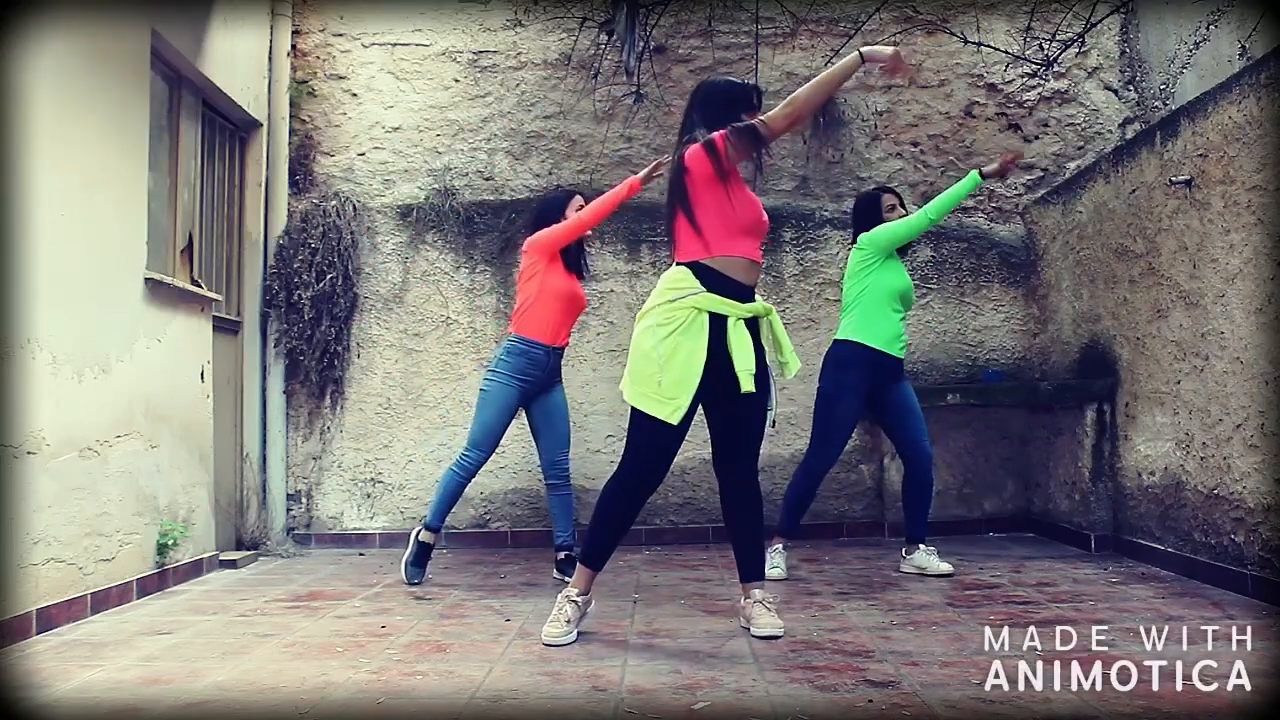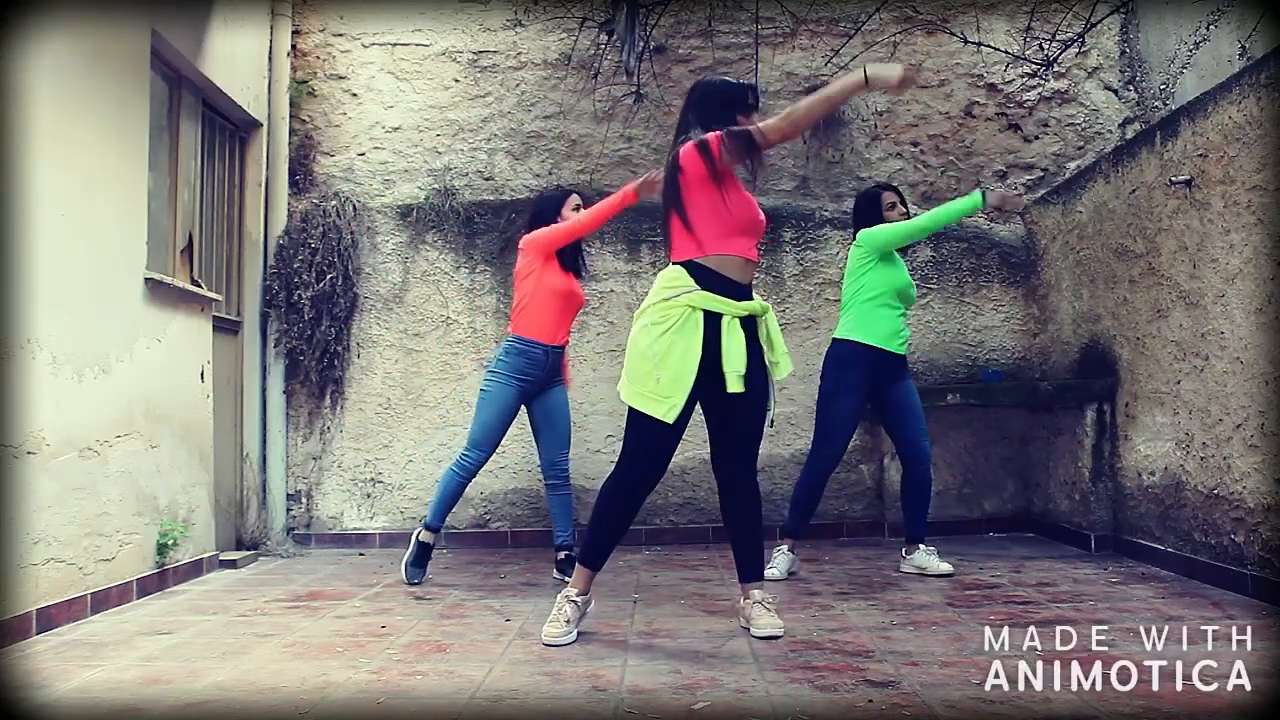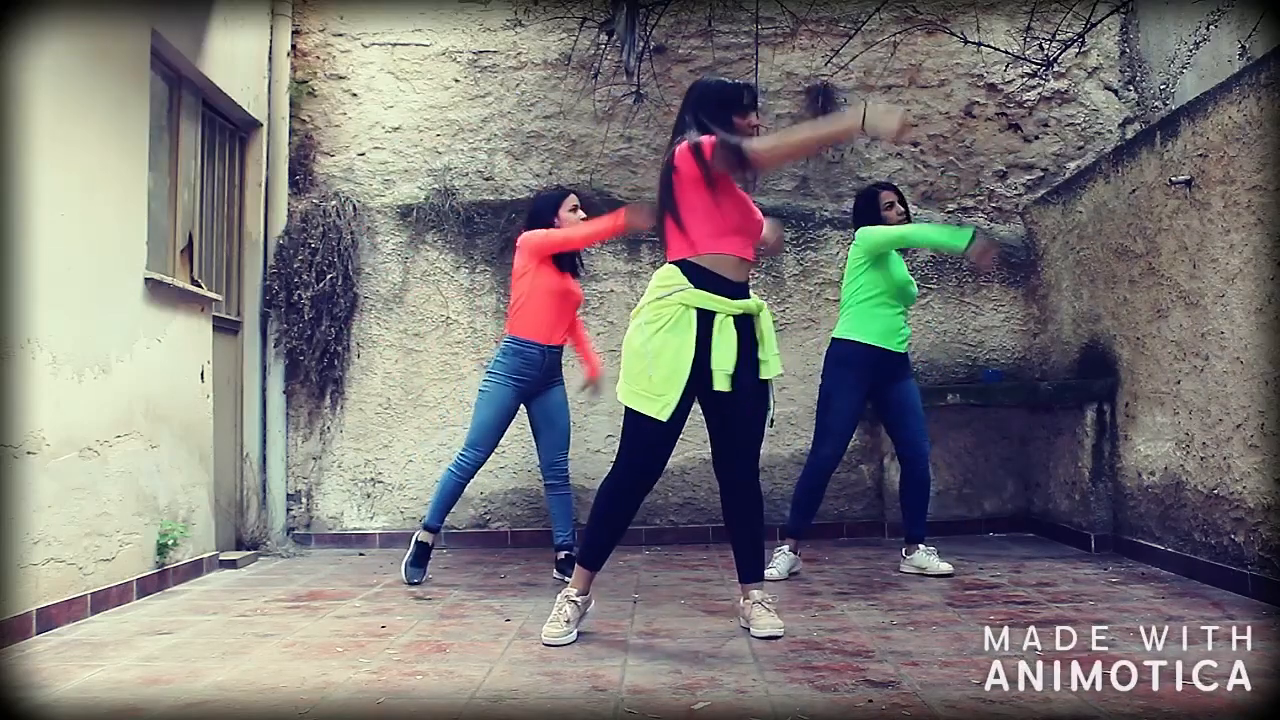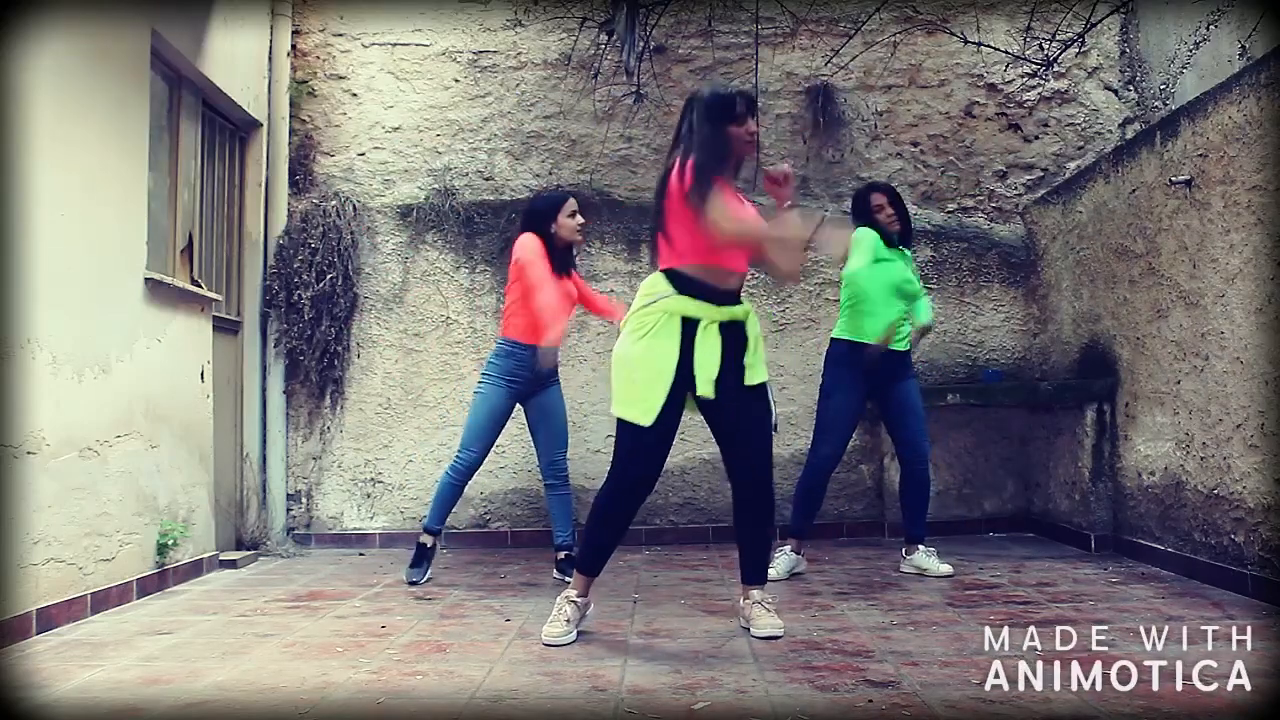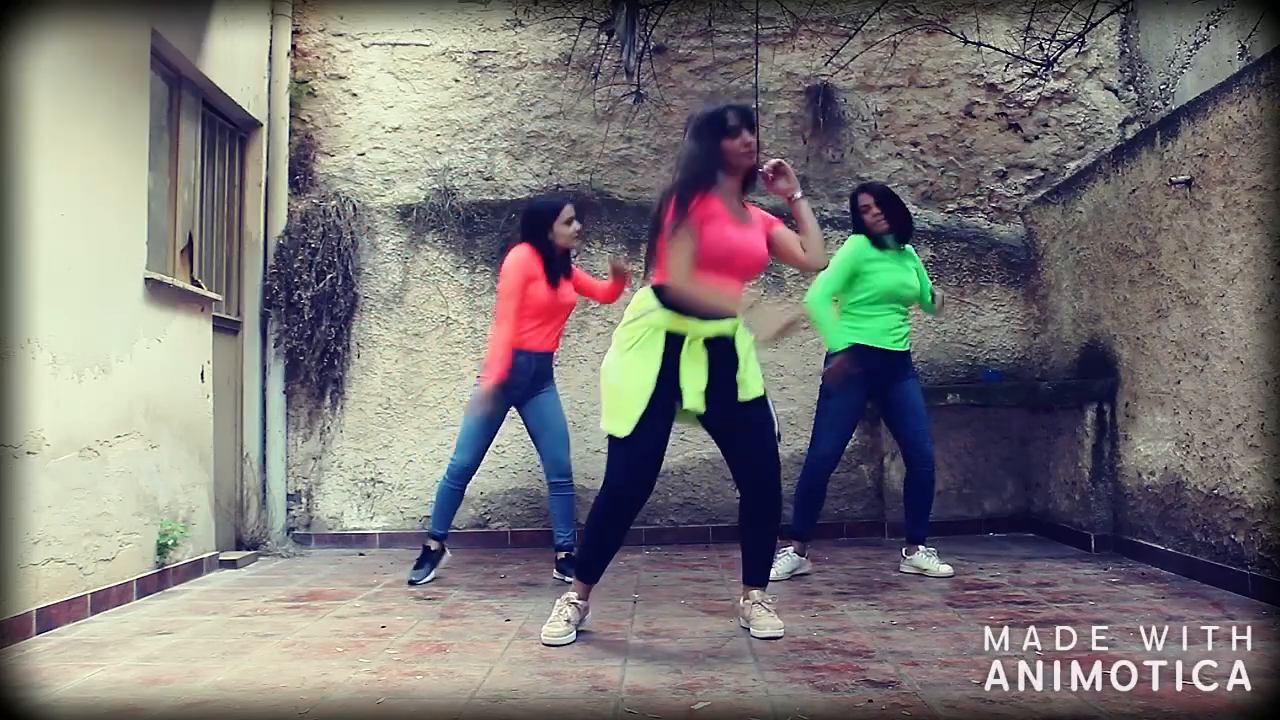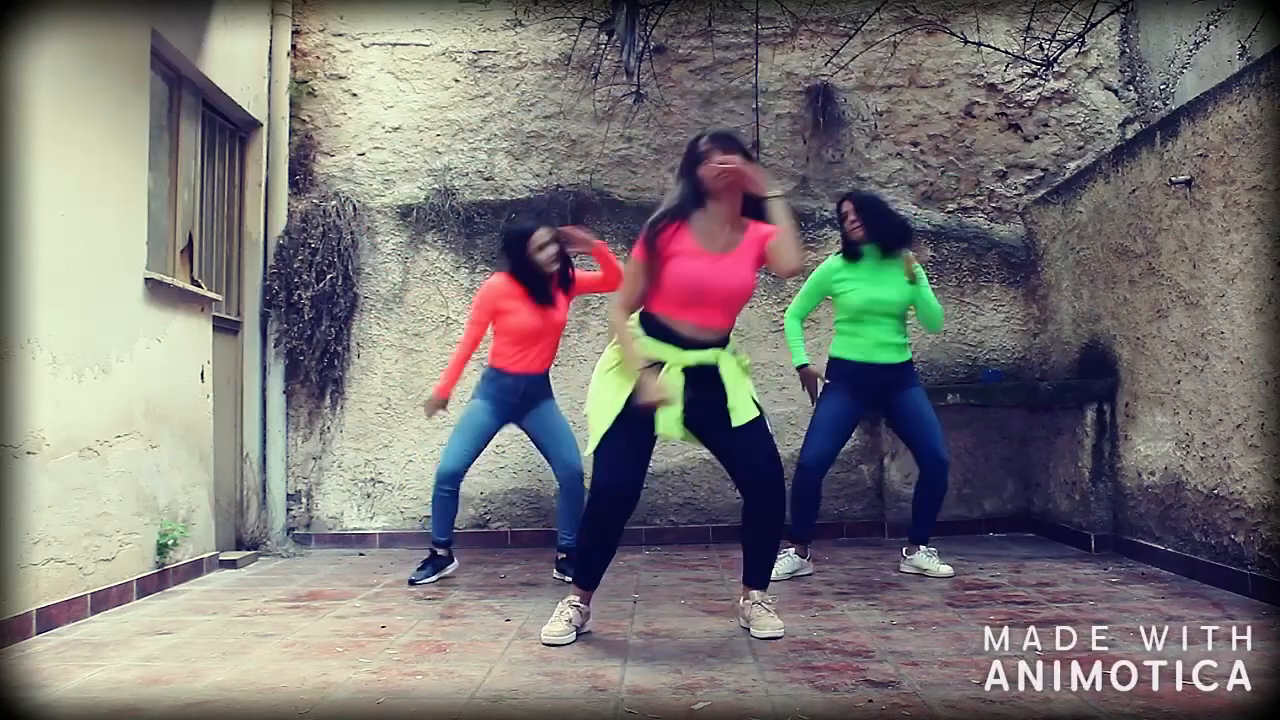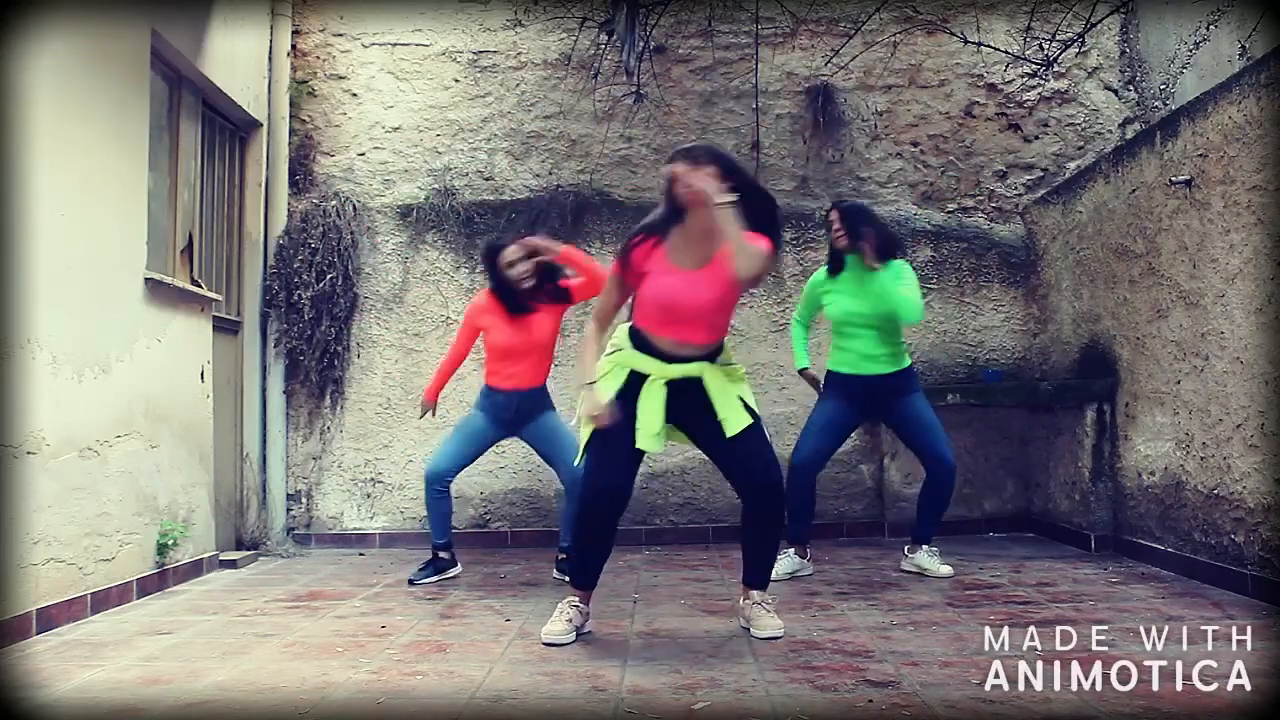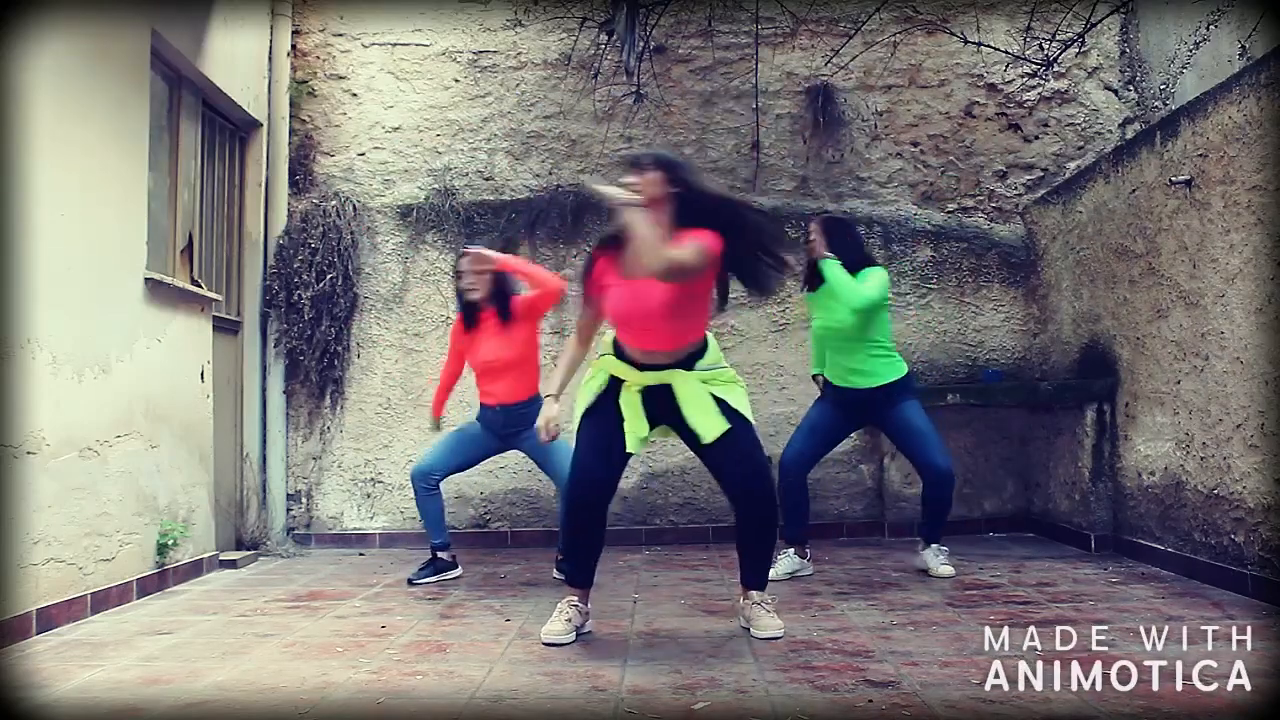
dt=0.1s
person 1, frame 1
left shoulder: (723, 177)
right shoulder: (703, 153)
right elbow: (789, 113)
right wrist: (862, 55)
left hip: (737, 325)
right hip: (690, 320)
left knee: (740, 467)
right knee: (643, 466)
left ankle: (753, 594)
right ankle: (577, 594)
person 1, frame 2
left shoulder: (721, 176)
right shoulder: (698, 153)
right elbow: (786, 125)
right wrist: (867, 76)
left hip: (735, 325)
right hip: (688, 319)
left knee: (738, 468)
right knee: (640, 465)
left ankle: (753, 595)
right ankle: (577, 593)
person 1, frame 3
left shoulder: (724, 177)
right shoulder: (695, 153)
right elbow: (776, 148)
left wrist: (760, 234)
right wrist: (864, 120)
left hip: (737, 326)
right hip: (684, 318)
left knee: (739, 467)
right knee: (637, 466)
left ankle: (752, 594)
right ankle: (576, 592)
person 1, frame 4
left shoulder: (739, 201)
right shoulder: (692, 172)
left elbow: (786, 267)
right elbow: (724, 234)
left wrist: (785, 204)
right wrist: (808, 234)
left hip: (726, 334)
right hip: (672, 329)
left knee: (754, 470)
right knee: (635, 473)
left ankle: (755, 595)
right ankle: (576, 596)
person 1, frame 5
left shoulder: (760, 218)
right shoulder: (690, 195)
left elbow: (813, 260)
right elbow: (680, 277)
left wrist: (794, 194)
left hip: (723, 352)
right hip: (664, 343)
left knee: (762, 475)
right knee: (628, 481)
left ankle: (754, 595)
right ankle: (576, 598)
person 1, frame 6
left shoulder: (759, 234)
right shoulder: (667, 227)
left elbow: (790, 266)
right elbow: (620, 310)
left wrist: (771, 199)
right wrist: (644, 374)
left hip: (711, 374)
right hip: (646, 366)
left knee: (766, 481)
right knee: (613, 491)
left ankle: (754, 596)
right ankle: (578, 601)
person 1, frame 7
left shoulder: (747, 240)
right shoulder: (644, 241)
left elbow: (748, 273)
right elbow: (600, 319)
left wrist: (723, 204)
right wrist: (593, 383)
left hip: (706, 382)
right hip: (639, 379)
left knee: (764, 485)
right knee: (600, 492)
left ankle: (755, 596)
right ankle: (577, 602)
person 1, frame 8
left shoulder: (701, 240)
right shoulder: (608, 254)
left elbow: (658, 264)
right elbow: (583, 335)
left wrist: (628, 207)
right wrist: (553, 396)
left hip: (694, 383)
right hip: (624, 384)
left knee: (754, 487)
right knee: (583, 491)
left ankle: (754, 597)
right ankle: (576, 602)
person 2, frame 1
left shoulder: (892, 259)
right shoulder: (870, 241)
right elbow: (927, 215)
right wrist: (981, 175)
left hip: (889, 369)
right hip: (850, 362)
left knee: (919, 455)
right knee: (821, 457)
left ankle: (915, 549)
right ankle: (779, 544)
person 2, frame 2
left shoulder: (893, 258)
right shoulder: (869, 239)
right elbow: (924, 223)
right wrist: (982, 198)
left hip: (893, 367)
right hip: (851, 360)
left knee: (918, 457)
right knee: (823, 458)
left ankle: (914, 550)
right ankle: (787, 547)
person 2, frame 3
left shoulder: (897, 255)
right shoulder: (868, 237)
right elbow: (913, 233)
right wrist: (968, 241)
left hip: (895, 364)
right hip: (852, 357)
left knee: (916, 456)
right knee: (824, 456)
left ankle: (914, 549)
right ankle: (789, 546)
person 2, frame 4
left shoulder: (903, 256)
right shoulder: (865, 239)
left elbow: (919, 297)
right elbow: (858, 273)
left wrist: (922, 319)
right wrist: (880, 325)
left hip: (896, 365)
right hip: (851, 358)
left knee: (917, 457)
right knee: (824, 457)
left ankle: (915, 550)
right ankle: (793, 548)
person 2, frame 5
left shoulder: (907, 252)
right shoulder: (856, 247)
left elbow: (925, 301)
right elbow: (818, 294)
left wrist: (932, 298)
right wrist: (837, 346)
left hip: (897, 367)
right hip: (850, 366)
left knee: (922, 457)
right knee: (822, 457)
left ankle: (915, 550)
right ankle: (797, 549)
person 2, frame 6
left shoulder: (904, 263)
right shoulder: (835, 267)
left elbow: (935, 323)
right elbow: (793, 315)
left wrist: (916, 278)
right wrist: (802, 363)
left hip: (899, 377)
right hip: (847, 377)
left knee: (936, 460)
right knee: (812, 461)
left ankle: (917, 550)
right ankle: (798, 551)
person 2, frame 7
left shoulder: (896, 269)
right shoulder: (824, 279)
left elbow: (913, 316)
right elbow: (799, 323)
left wrist: (878, 263)
right wrist: (804, 364)
left hip: (897, 385)
right hip: (842, 388)
left knee: (943, 463)
right knee: (802, 462)
left ankle: (919, 548)
right ankle: (798, 552)
person 2, frame 8
left shoulder: (874, 277)
right shoulder: (816, 291)
left elbow: (855, 302)
left wrist: (827, 259)
right wrist: (817, 371)
left hip: (891, 393)
right hip: (838, 396)
left knee: (939, 469)
right knee: (790, 464)
left ankle: (931, 547)
right ankle: (796, 552)
person 3, frame 1
left shoulder: (569, 269)
right shoulder: (538, 245)
right elbow: (588, 221)
right wrist: (635, 184)
left hip: (549, 373)
right hip: (515, 363)
left knee: (557, 469)
right knee: (473, 458)
left ankle: (565, 557)
right ankle: (425, 537)
person 3, frame 2
left shoulder: (567, 268)
right shoulder: (535, 243)
right elbow: (584, 224)
left wrist: (563, 370)
right wrist: (631, 193)
left hip: (550, 372)
right hip: (516, 363)
left knee: (557, 469)
right knee: (473, 457)
left ankle: (565, 557)
right ankle: (426, 536)
person 3, frame 3
left shoulder: (568, 266)
right shoulder: (531, 242)
left elbow: (571, 320)
right elbow: (573, 237)
left wrist: (592, 364)
right wrist: (623, 222)
left hip: (550, 372)
right hip: (515, 363)
left knee: (556, 469)
right knee: (471, 458)
left ankle: (565, 556)
right ankle: (425, 537)
person 3, frame 4
left shoulder: (566, 269)
right shoulder: (528, 245)
left elbow: (594, 300)
right elbow: (540, 283)
left wrist: (626, 317)
right wrist: (556, 327)
left hip: (547, 374)
right hip: (509, 365)
left knee: (556, 468)
right knee: (468, 459)
left ankle: (565, 556)
right ankle: (427, 541)
person 3, frame 5
left shoulder: (566, 270)
right shoulder: (522, 257)
left elbow: (607, 294)
right elbow: (503, 320)
left wrist: (620, 278)
right wrist: (491, 377)
left hip: (541, 379)
right hip: (504, 373)
left knee: (559, 469)
right knee: (463, 466)
left ankle: (566, 556)
right ankle: (434, 547)
person 3, frame 6
left shoulder: (563, 283)
right shoulder: (498, 287)
left elbow: (614, 279)
right elbow: (468, 342)
left wrist: (594, 246)
right wrist: (443, 390)
left hip: (538, 394)
right hip: (496, 392)
left knee: (572, 471)
right knee: (449, 470)
left ankle: (566, 557)
right ankle: (441, 553)
person 3, frame 7
left shoulder: (554, 296)
right shoulder: (485, 305)
left elbow: (601, 281)
right elbow: (456, 353)
left wrist: (558, 251)
right wrist: (431, 392)
left hip: (536, 408)
right hip: (492, 408)
left knee: (579, 476)
right knee: (437, 472)
left ankle: (566, 558)
right ankle: (443, 556)
person 3, frame 8
left shoulder: (524, 309)
right shoulder: (464, 324)
left elbow: (555, 287)
right elbow: (451, 371)
left wrist: (500, 260)
right wrist: (437, 411)
left hip: (529, 418)
right hip: (488, 422)
right knee: (423, 472)
right ankle: (443, 558)
